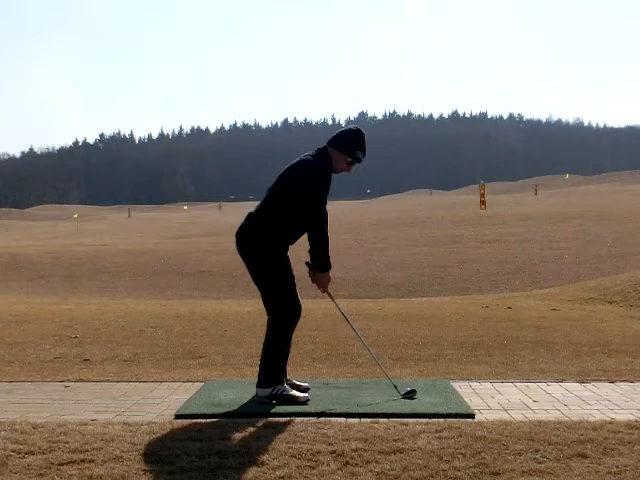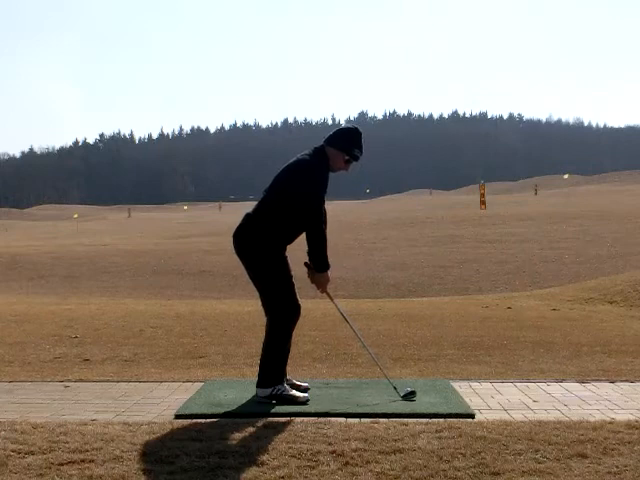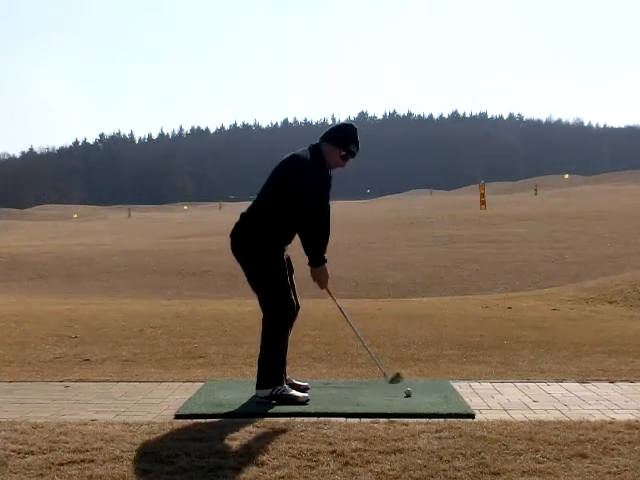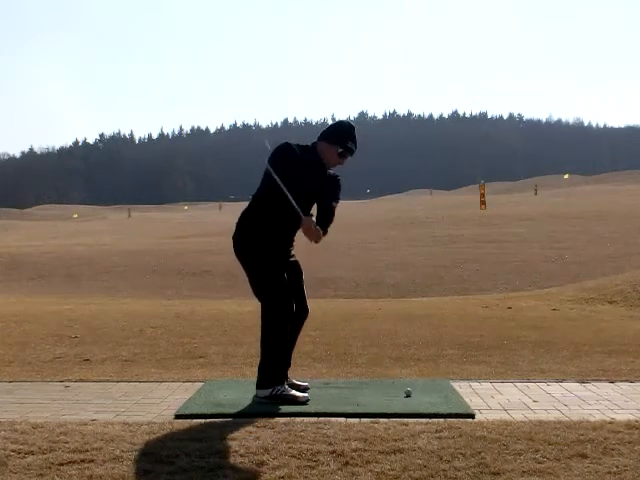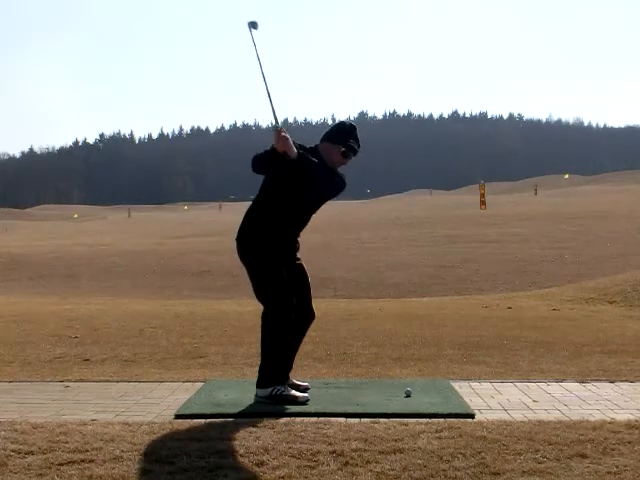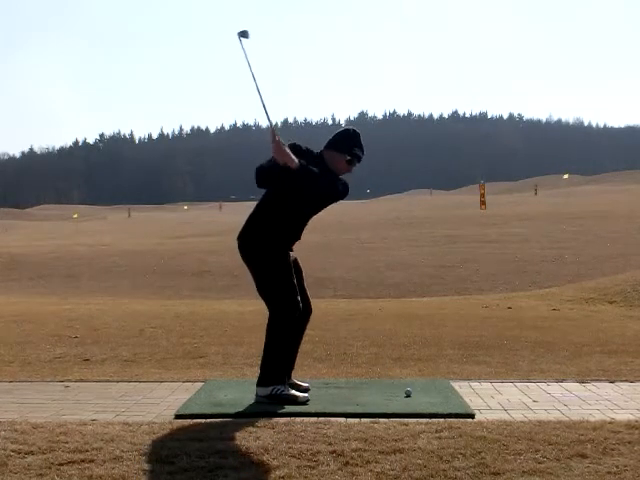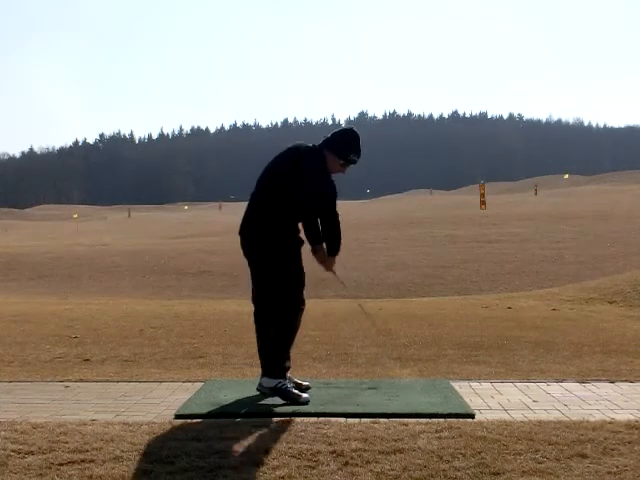
dt=0.7s
person 1, frame 1
left shoulder: (314, 167)
right shoulder: (314, 170)
left elbow: (315, 220)
right elbow: (315, 222)
left wrist: (317, 263)
right wrist: (322, 266)
left hip: (265, 242)
right hip: (260, 243)
left knee: (285, 310)
right knee: (286, 310)
left ankle: (276, 376)
right ankle: (269, 384)
person 1, frame 2
left shoulder: (312, 167)
right shoulder: (311, 169)
left elbow: (315, 220)
right elbow: (314, 222)
left wrist: (315, 263)
right wrist: (321, 267)
left hip: (263, 242)
right hip: (258, 243)
left knee: (283, 310)
right knee: (286, 310)
left ankle: (277, 376)
right ankle: (268, 384)
person 1, frame 3
left shoulder: (319, 172)
right shoulder: (302, 165)
left elbow: (320, 218)
right elbow: (304, 219)
left wrist: (317, 259)
right wrist: (317, 262)
left hip: (270, 244)
right hip: (253, 242)
left knee: (288, 308)
right knee: (280, 308)
left ankle: (277, 375)
right ankle: (269, 384)
person 1, frame 4
left shoulder: (330, 180)
right shoulder: (288, 153)
left elbow: (328, 208)
right elbow: (276, 192)
left wrist: (318, 225)
right wrist: (303, 221)
left hip: (281, 244)
right hip: (254, 239)
left knee: (298, 309)
right knee: (279, 307)
left ankle: (279, 375)
right ankle: (268, 384)
person 1, frame 5
left shoulder: (335, 180)
right shoulder: (286, 149)
left elbow: (317, 176)
right elbow: (258, 164)
left wrist: (294, 155)
right wrist: (279, 151)
left hip: (286, 246)
right hip: (256, 241)
left knee: (303, 312)
right knee: (280, 307)
left ankle: (280, 375)
right ankle: (268, 384)
person 1, frame 6
left shoulder: (338, 186)
right shoulder: (298, 153)
left elbow: (320, 185)
right elbow: (262, 178)
left wrist: (295, 165)
right wrist: (279, 160)
left hip: (281, 246)
right hip: (259, 242)
left knee: (301, 310)
right knee: (286, 309)
left ankle: (282, 376)
right ankle: (269, 384)
person 1, frame 7
left shoulder: (299, 154)
right shoulder: (319, 178)
right elbow: (329, 219)
left wrist: (315, 244)
right wrist: (330, 253)
left hip: (253, 235)
right hip: (277, 238)
left knee: (267, 305)
right knee: (291, 305)
left ankle: (272, 373)
right ankle: (274, 376)
